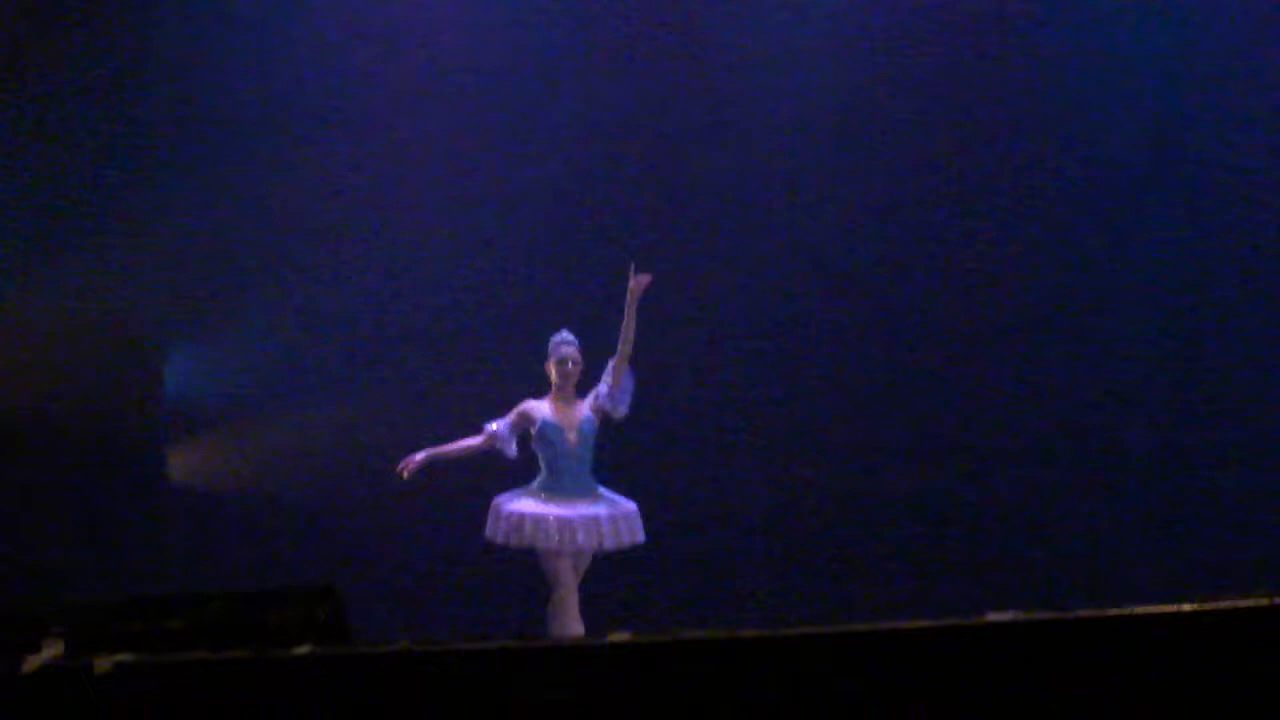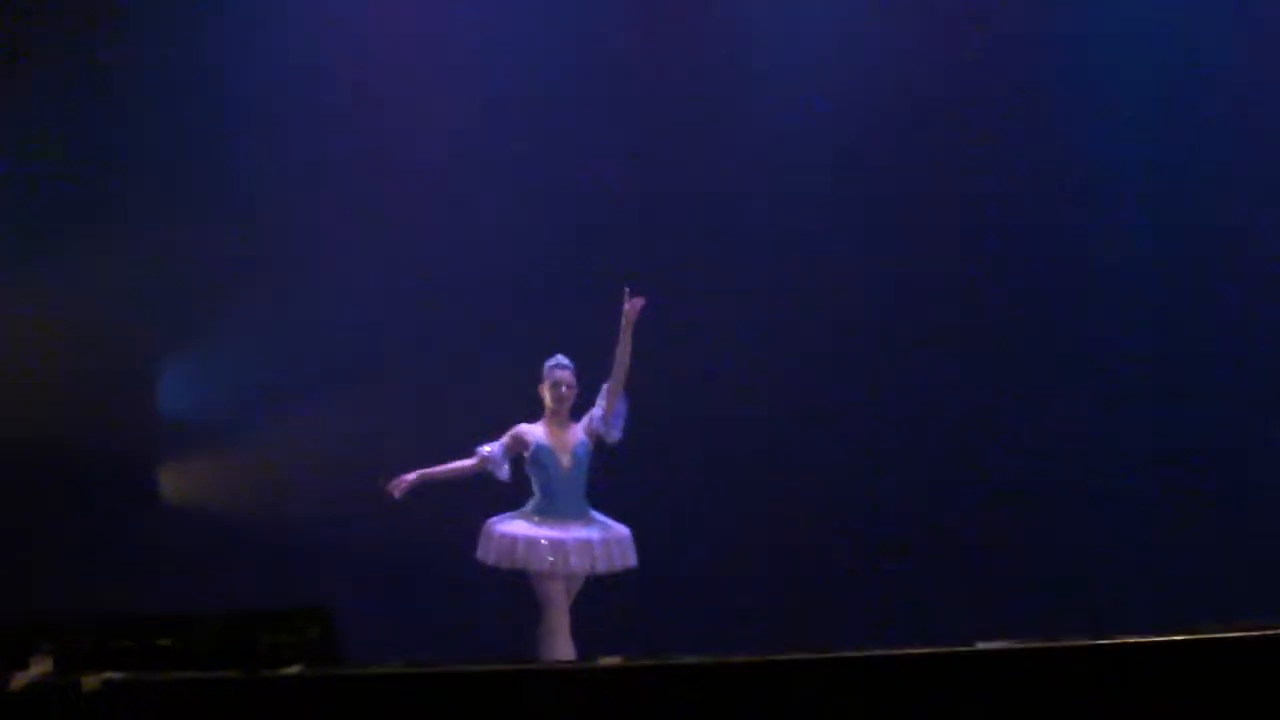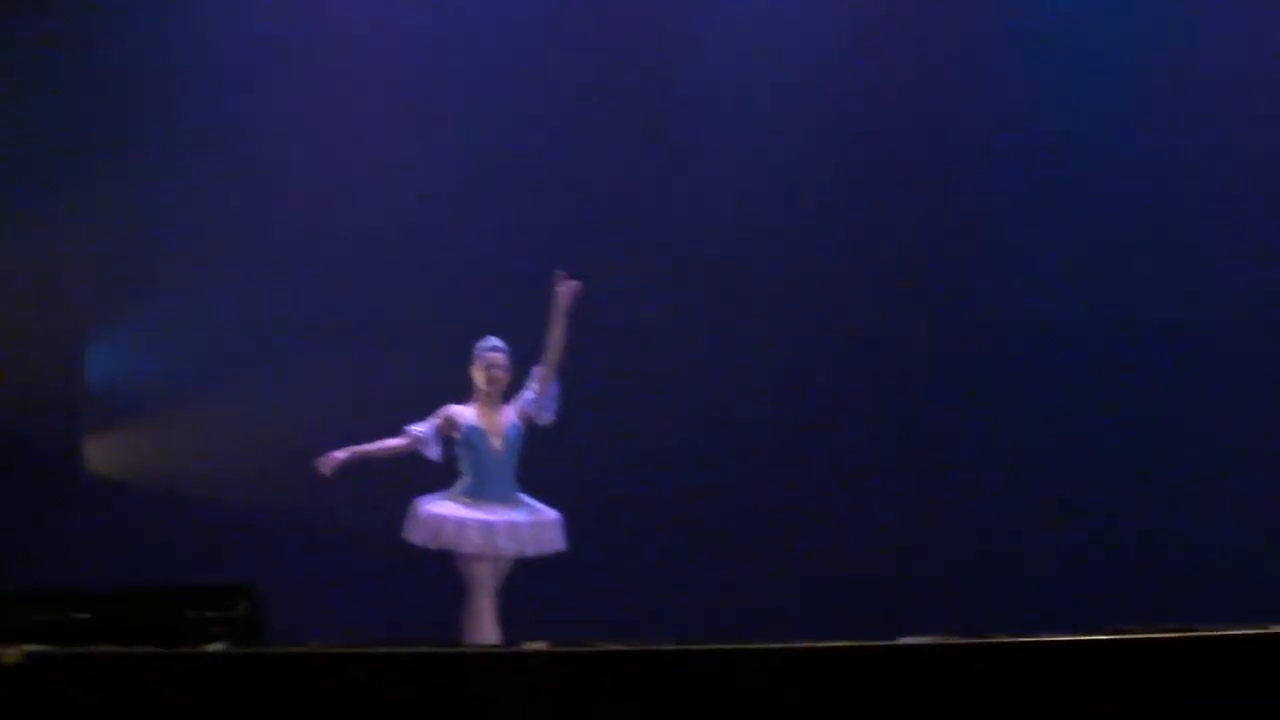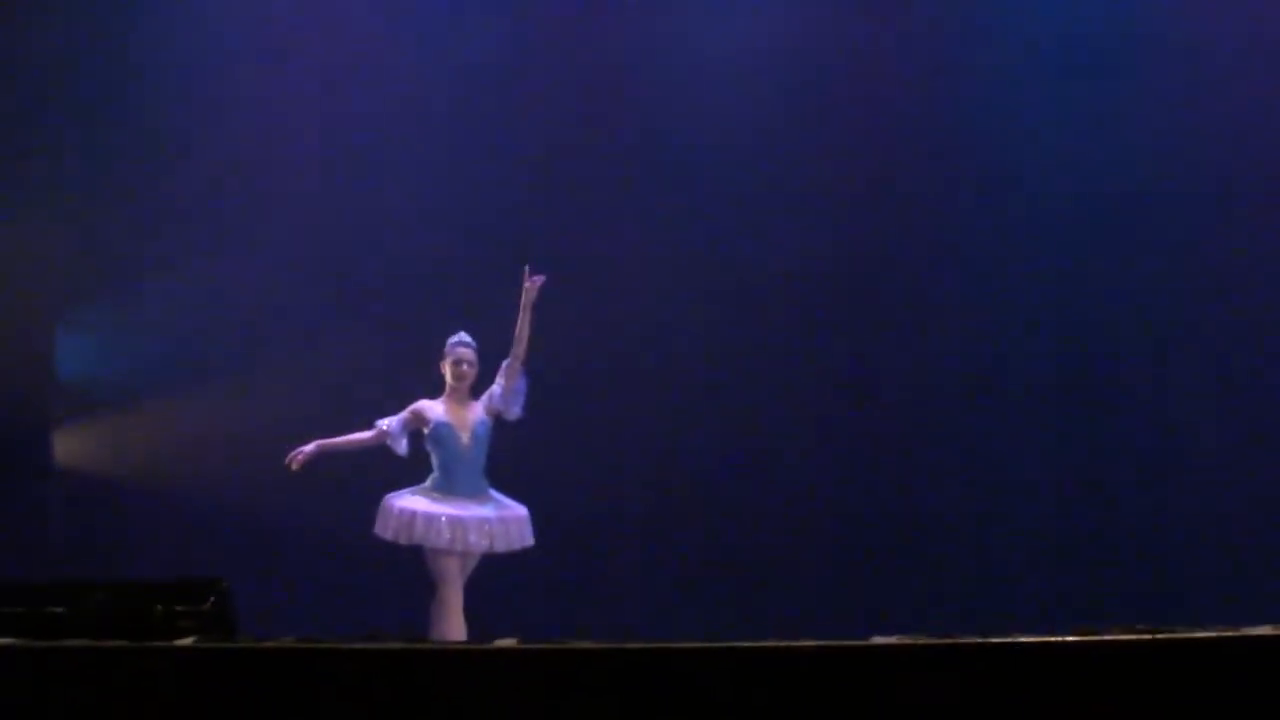
dt=0.2s
person 1, frame 1
left shoulder: (592, 406)
right shoulder: (531, 411)
left elbow: (622, 357)
right elbow: (482, 441)
left wrist: (632, 301)
right wrist: (428, 454)
left hip: (586, 507)
right hip: (547, 507)
left knee: (567, 591)
right knee: (565, 591)
person 1, frame 2
left shoulder: (587, 430)
right shoulder: (525, 434)
left elbow: (617, 381)
right elbow: (475, 463)
left wrist: (627, 326)
right wrist: (420, 475)
left hip: (580, 531)
right hip: (540, 530)
left knee: (559, 613)
right knee: (555, 614)
person 1, frame 3
left shoulder: (518, 412)
right shoulder: (455, 415)
left elbow: (550, 363)
right elbow: (405, 442)
left wrist: (561, 309)
right wrist: (350, 453)
left hip: (508, 513)
right hip: (469, 511)
left knee: (485, 596)
right knee: (481, 597)
person 1, frame 4
left shoulder: (486, 407)
right shoulder: (425, 410)
left elbow: (516, 358)
right elbow: (373, 436)
left wrist: (526, 304)
right wrist: (318, 446)
left hip: (477, 508)
right hip: (439, 505)
left knee: (451, 591)
right knee: (450, 592)
